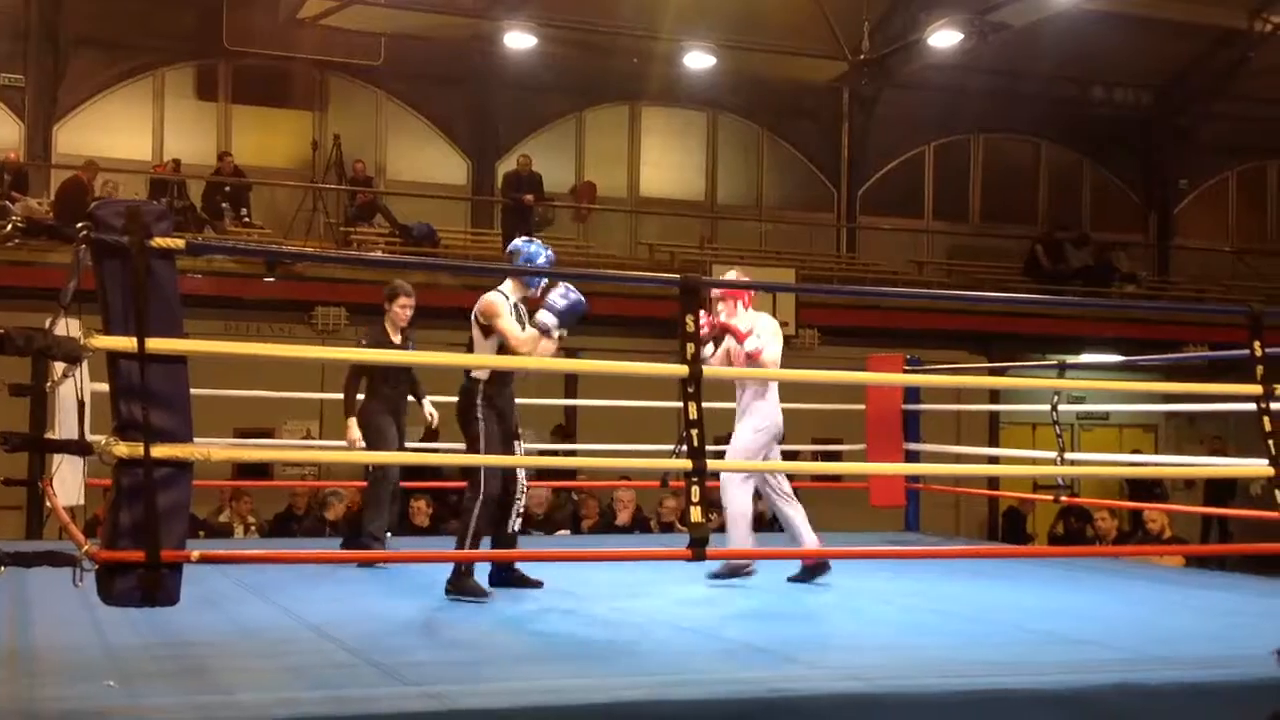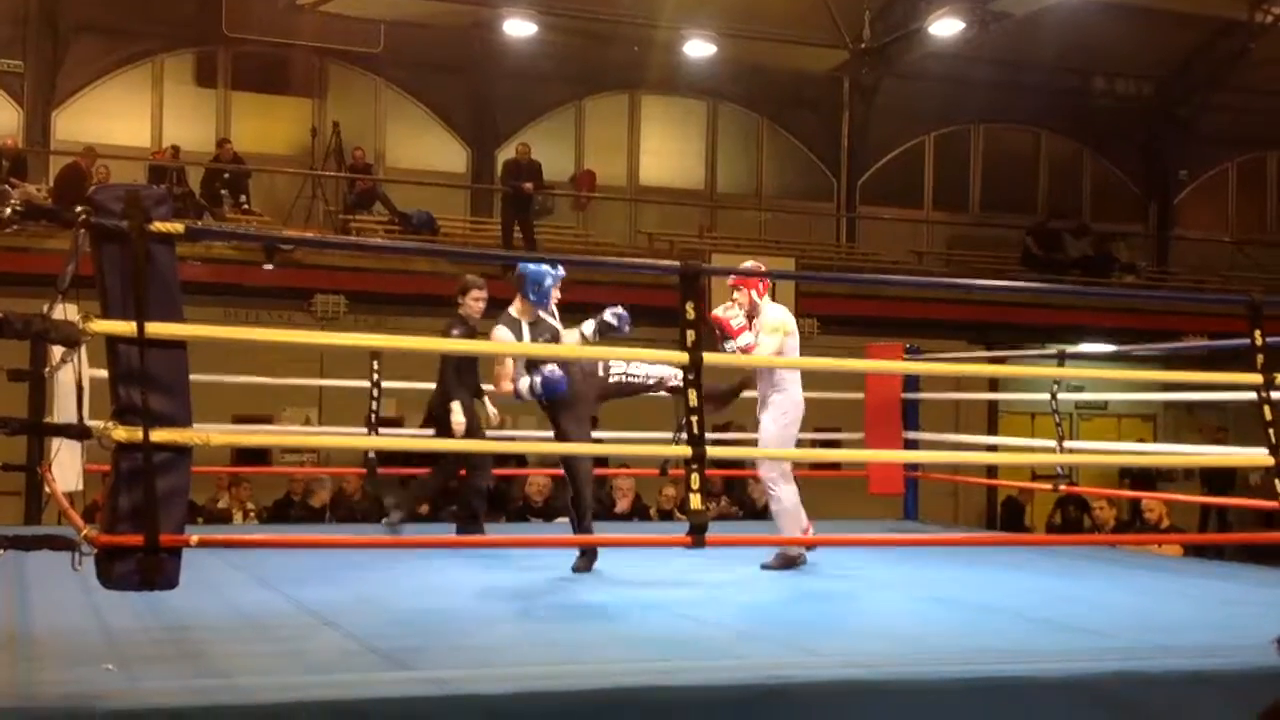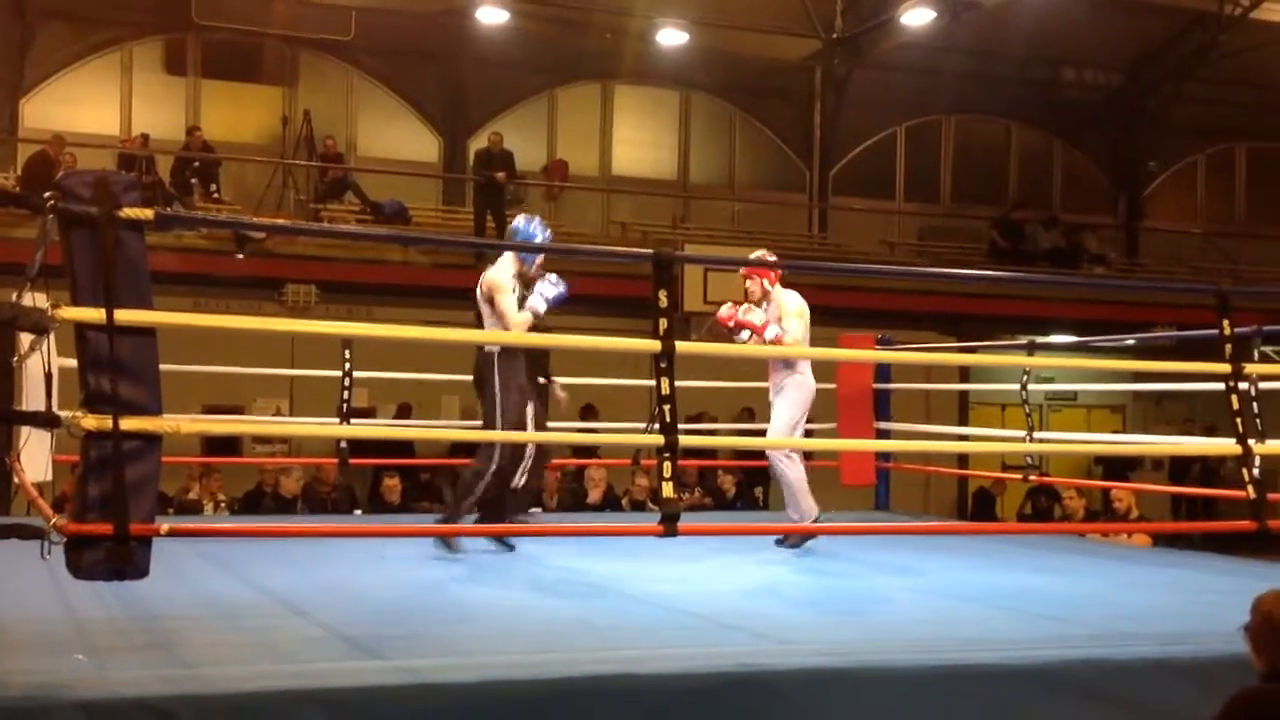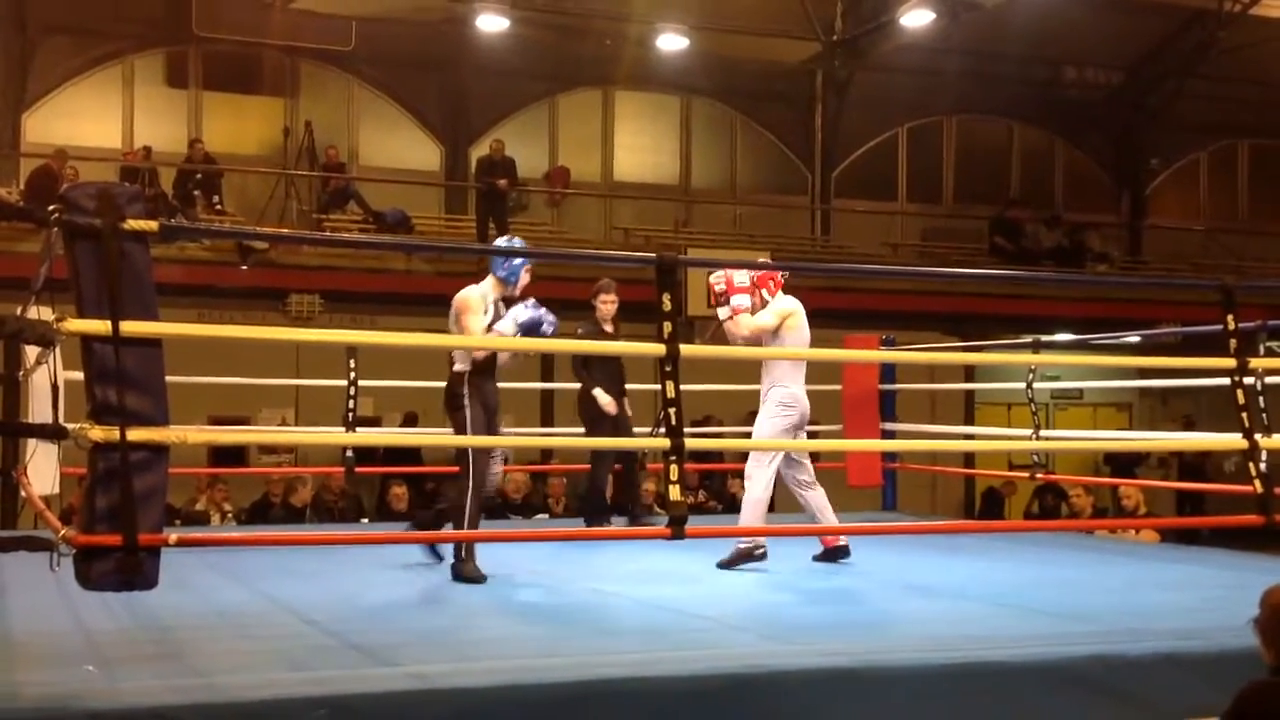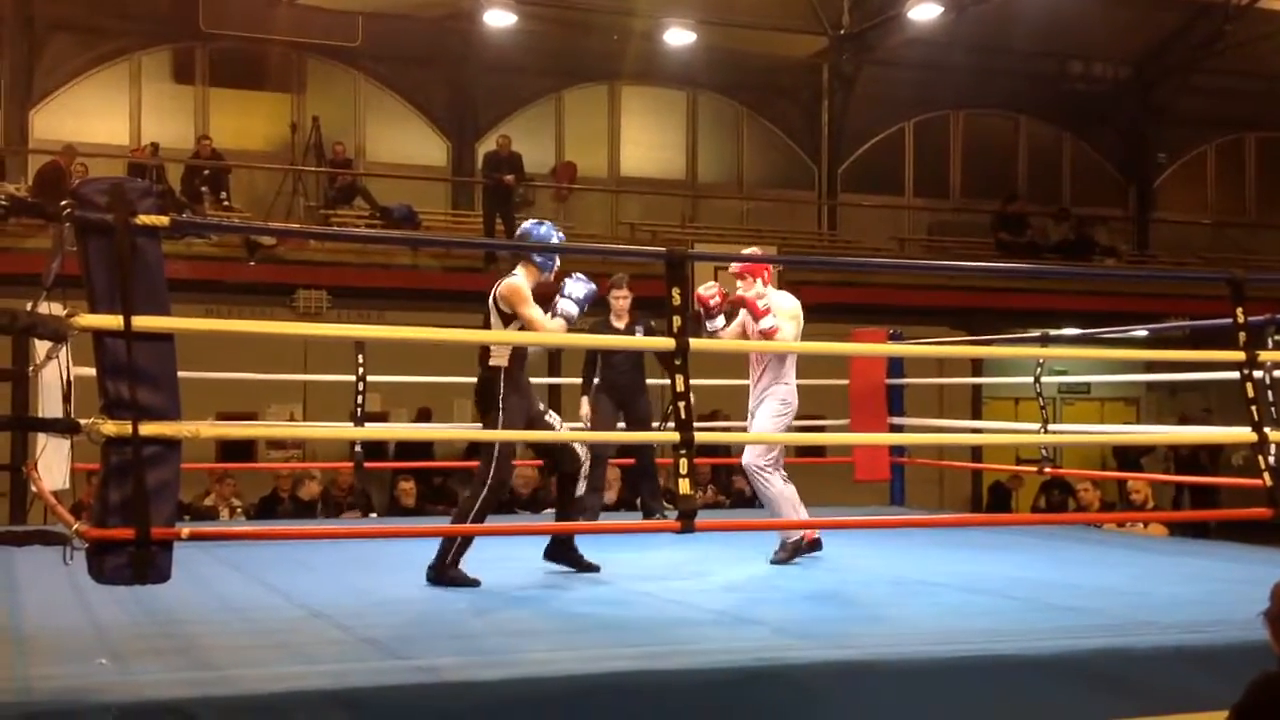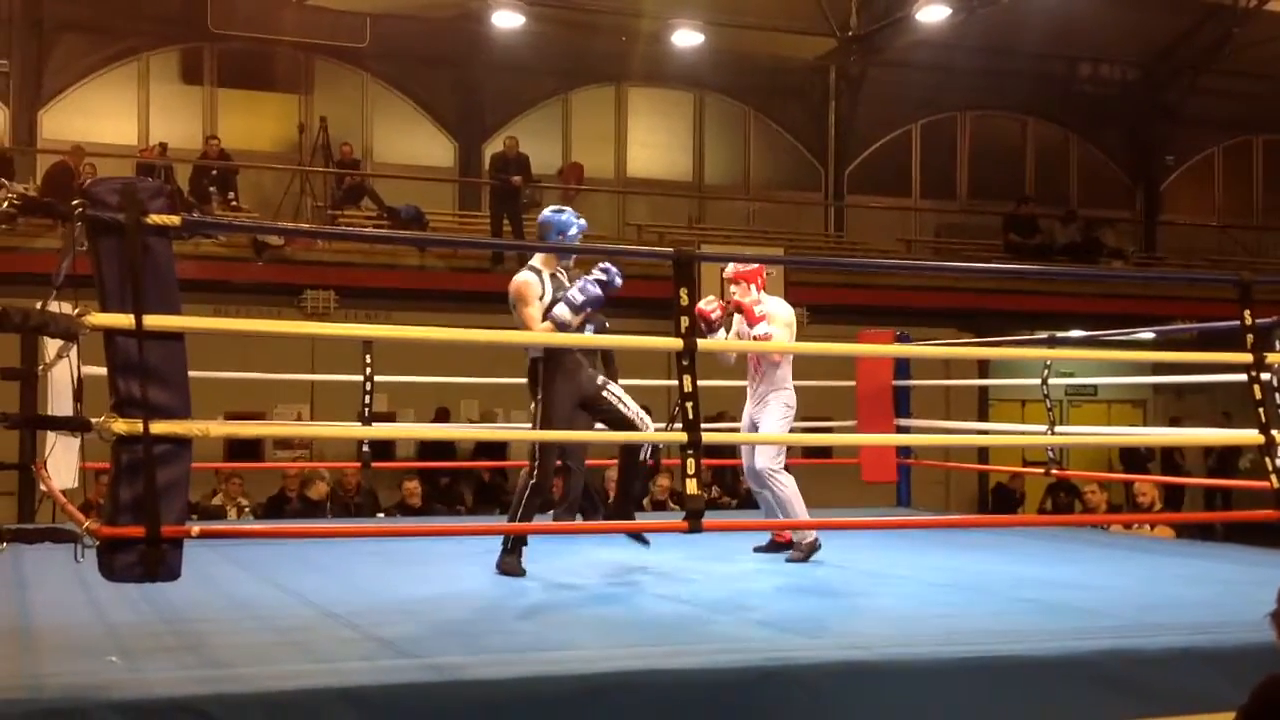
dt=0.7s
person 1, frame 1
left shoulder: (517, 306)
right shoulder: (494, 301)
left elbow: (537, 354)
right elbow: (522, 347)
left wrist: (559, 323)
right wrist: (551, 313)
left hip: (502, 401)
right hip: (480, 402)
left knee: (514, 488)
right knee: (486, 486)
left ankle: (502, 568)
right ankle: (461, 574)
person 1, frame 2
left shoulder: (547, 311)
right shoulder: (504, 334)
right elbow: (503, 388)
left wrist: (599, 328)
right wrist: (534, 386)
left hip: (585, 375)
right hip: (562, 403)
left knee: (661, 373)
right knee: (579, 474)
left ankle: (711, 397)
right ankle: (587, 549)
person 1, frame 3
left shoulder: (510, 278)
right shoulder: (497, 278)
right elbow: (514, 327)
left wrist: (543, 301)
right wrist: (541, 299)
left hip: (512, 366)
right hip: (498, 368)
left knee: (522, 448)
right knee: (496, 452)
left ankle: (493, 519)
right ankle: (450, 519)
person 1, frame 4
left shoulder: (499, 304)
right shoulder: (470, 298)
right elbow: (476, 349)
left wrist: (528, 332)
right wrist: (512, 322)
left hip: (487, 391)
right hip: (467, 390)
left knee: (487, 476)
right knee: (475, 469)
left ankle: (428, 522)
right ankle: (464, 559)
person 1, frame 5
left shoulder: (524, 289)
right shoulder: (514, 286)
left elbow: (538, 334)
right elbow: (549, 333)
left wrist: (567, 305)
right wrist: (571, 303)
left hip: (519, 388)
right hip: (501, 389)
left knee: (574, 456)
right knee: (495, 477)
left ankle: (562, 545)
right ankle: (444, 563)
person 1, frame 6
left shoulder: (560, 276)
right shoulder: (525, 281)
right elbow: (539, 333)
left wrist: (594, 292)
right wrist: (572, 303)
left hip: (579, 369)
right hip: (550, 375)
left knee: (640, 431)
right knee: (543, 465)
left ankle: (622, 512)
right ankle: (511, 549)
person 2, frame 1
left shoulder: (763, 324)
right shoulder: (731, 332)
left elbow: (771, 365)
right elbow: (714, 368)
left wrist: (744, 335)
right wrist: (705, 340)
left hip: (761, 414)
right hip: (750, 416)
left knee: (733, 481)
right knee: (776, 490)
left ankle: (739, 559)
right ankle: (813, 554)
person 2, frame 2
left shoulder: (774, 315)
right shoulder: (760, 318)
left elbow: (761, 360)
left wrist: (737, 330)
right wrist: (728, 334)
left hip: (783, 401)
right hip: (771, 402)
left knee: (773, 475)
right knee: (776, 472)
left ankle: (792, 550)
right ankle: (800, 532)
person 2, frame 3
left shoulder: (791, 302)
right shoulder: (766, 306)
left elbow: (794, 346)
right elbow: (753, 347)
left wrist: (762, 325)
right wrist: (737, 328)
left hip: (796, 385)
right hip: (780, 387)
left knee: (779, 449)
right knee: (784, 454)
left ankle: (806, 519)
right ankle: (801, 521)
person 2, frame 4
left shoulder: (785, 304)
right shoulder: (780, 311)
left elbow: (745, 330)
right elbow: (738, 337)
left wrist: (739, 293)
right wrist: (722, 301)
left hip: (783, 399)
right hip: (788, 401)
left knee: (757, 469)
right knee: (800, 476)
left ankle: (751, 544)
right ankle: (835, 541)
person 2, frame 5
left shoulder: (786, 303)
right shoulder: (748, 307)
left elbow: (784, 345)
right elbow: (728, 341)
left wrist: (759, 310)
right wrist: (712, 313)
left hip: (779, 395)
right hip: (759, 397)
left knee: (756, 462)
right knee: (771, 469)
left ankle: (794, 535)
right ankle: (805, 534)
person 2, frame 6
left shoulder: (778, 309)
right shoulder: (743, 312)
left elbow: (777, 353)
right elbow: (727, 355)
left wrist: (754, 316)
right wrist: (712, 325)
left hip: (777, 398)
right hip: (755, 399)
left knee: (768, 466)
right knee: (753, 471)
left ankle: (806, 537)
right ankle: (783, 535)
person 3, frame 1
left shoulder: (407, 339)
right shoulder: (372, 339)
right elbow: (352, 382)
left wrist: (424, 401)
right wrist: (351, 422)
left hip: (397, 414)
right hip: (377, 413)
left knee: (386, 478)
right knee: (386, 476)
left ankle: (355, 541)
right ankle: (371, 545)
person 3, frame 2
left shoulder: (467, 328)
right shoulder: (459, 329)
right elbow: (447, 372)
left wrist: (485, 400)
right wrist: (455, 407)
left hip: (456, 403)
right hip: (451, 406)
left knee: (446, 466)
right knee: (481, 464)
left ankle: (399, 506)
right ankle: (470, 528)
person 3, frame 3
left shoulder: (537, 321)
left wrist: (554, 385)
left hip: (531, 390)
left knee: (535, 450)
right knee: (539, 450)
left ankle: (514, 510)
right ankle: (516, 508)
person 3, frame 4
left shoulder: (616, 329)
right shoulder: (586, 330)
right elbow: (577, 368)
left wrist: (625, 400)
right wrist: (598, 392)
left hip: (616, 400)
right hip: (594, 401)
left knee: (630, 457)
right knee: (603, 458)
left ankle: (635, 514)
right ankle: (596, 518)
person 3, frame 5
left shoulder: (643, 324)
right shoulder: (597, 327)
left elbow: (664, 354)
right elbow: (589, 365)
right wrist: (584, 398)
left hip: (636, 394)
right hip: (606, 394)
left knee: (645, 452)
right knee: (599, 450)
left ankle: (653, 509)
right ankle: (588, 510)
person 3, frame 6
left shoulder: (597, 322)
left elbow: (609, 361)
left knee: (574, 454)
right knee: (566, 452)
left ankle: (565, 514)
right ankle: (593, 509)
